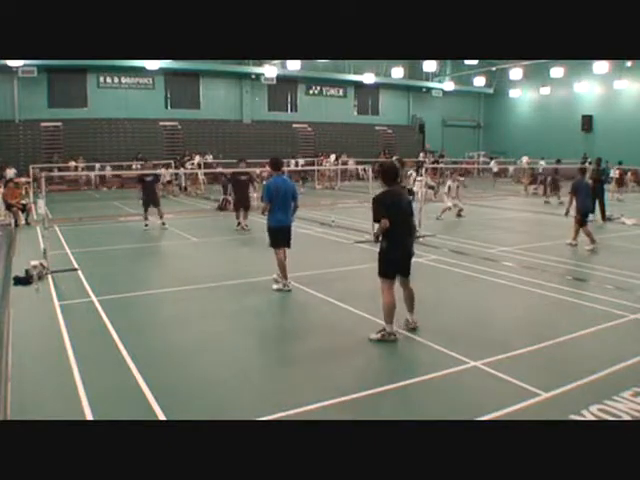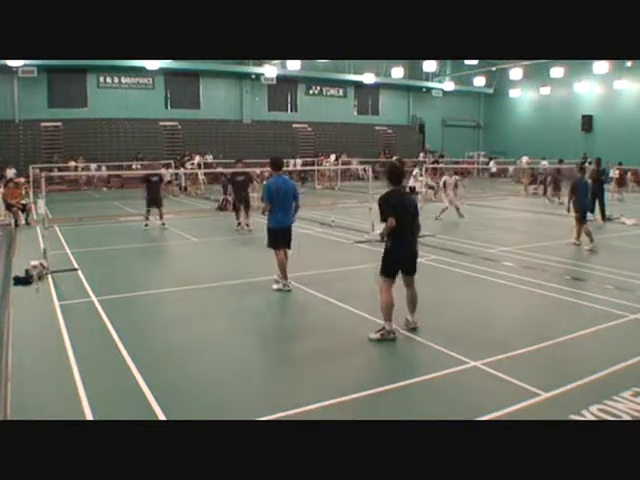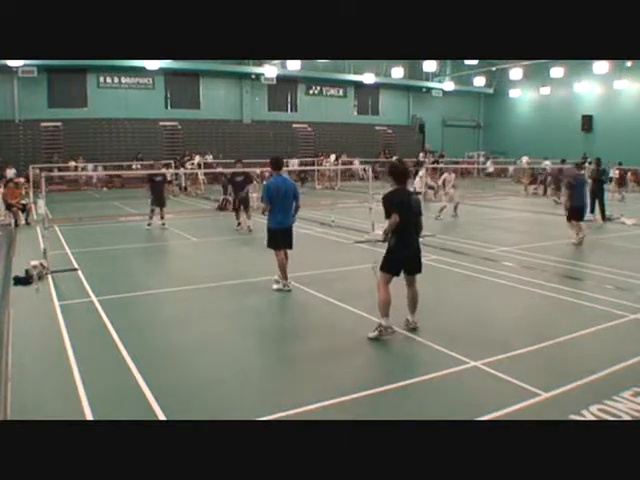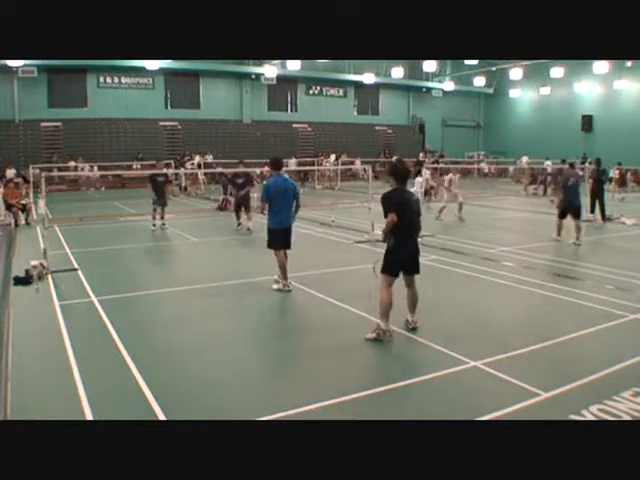
dt=0.2s
person 1, frame 1
left shoulder: (380, 199)
right shoulder: (405, 196)
left elbow: (385, 224)
right elbow: (413, 224)
left wrist: (377, 234)
left hip: (390, 249)
right hip: (405, 248)
left knee: (387, 289)
right knee: (405, 284)
left ankle: (389, 330)
right ankle: (411, 319)
person 1, frame 2
left shoulder: (385, 199)
right shoulder: (410, 197)
left elbow: (391, 222)
right elbow: (417, 224)
left wrist: (382, 234)
left hip: (394, 248)
right hip: (410, 248)
left knee: (385, 287)
right knee: (409, 284)
left ankle: (388, 329)
right ankle: (411, 320)
person 1, frame 3
left shoulder: (390, 197)
right shoulder: (414, 197)
left elbow: (395, 219)
right elbow: (420, 224)
left wrist: (386, 232)
left hip: (397, 247)
right hip: (414, 247)
left knee: (382, 283)
right knee: (411, 283)
left ankle: (385, 324)
right ankle: (412, 320)
person 1, frame 4
left shoulder: (389, 196)
right shoulder: (413, 197)
left elbow: (392, 218)
right elbow: (418, 225)
left wrist: (385, 232)
left hip: (396, 247)
right hip: (412, 247)
left knee: (385, 285)
right knee: (410, 284)
left ankle: (384, 328)
right ankle: (412, 319)
person 2, frame 1
left shoulder: (269, 184)
right shoulder: (290, 183)
left elbow: (266, 206)
right elbow: (296, 204)
left wrist: (263, 212)
left hip: (274, 222)
right hip: (287, 221)
left knee: (279, 251)
right knee: (282, 249)
left ankle: (285, 282)
right ankle: (281, 275)
person 2, frame 2
left shoulder: (269, 184)
right shoulder: (291, 183)
left elbow: (266, 206)
right elbow: (297, 204)
left wrist: (263, 212)
left hip: (275, 222)
right hip: (287, 222)
left knee: (279, 252)
right knee: (284, 250)
left ankle: (285, 282)
right ankle: (282, 275)
person 2, frame 3
left shoulder: (269, 184)
right shoulder: (291, 183)
left elbow: (266, 206)
right elbow: (297, 204)
left wrist: (263, 212)
left hip: (275, 223)
right hip: (288, 222)
left knee: (279, 252)
right knee: (284, 250)
left ankle: (285, 283)
right ankle: (282, 276)
person 2, frame 4
left shoulder: (269, 184)
right shoulder: (291, 183)
left elbow: (263, 205)
right elbow: (298, 203)
left wrist: (262, 211)
right wrist: (293, 214)
left hip: (274, 223)
right hip: (288, 222)
left knee: (279, 252)
right knee: (283, 250)
left ankle: (286, 283)
right ankle: (282, 276)
